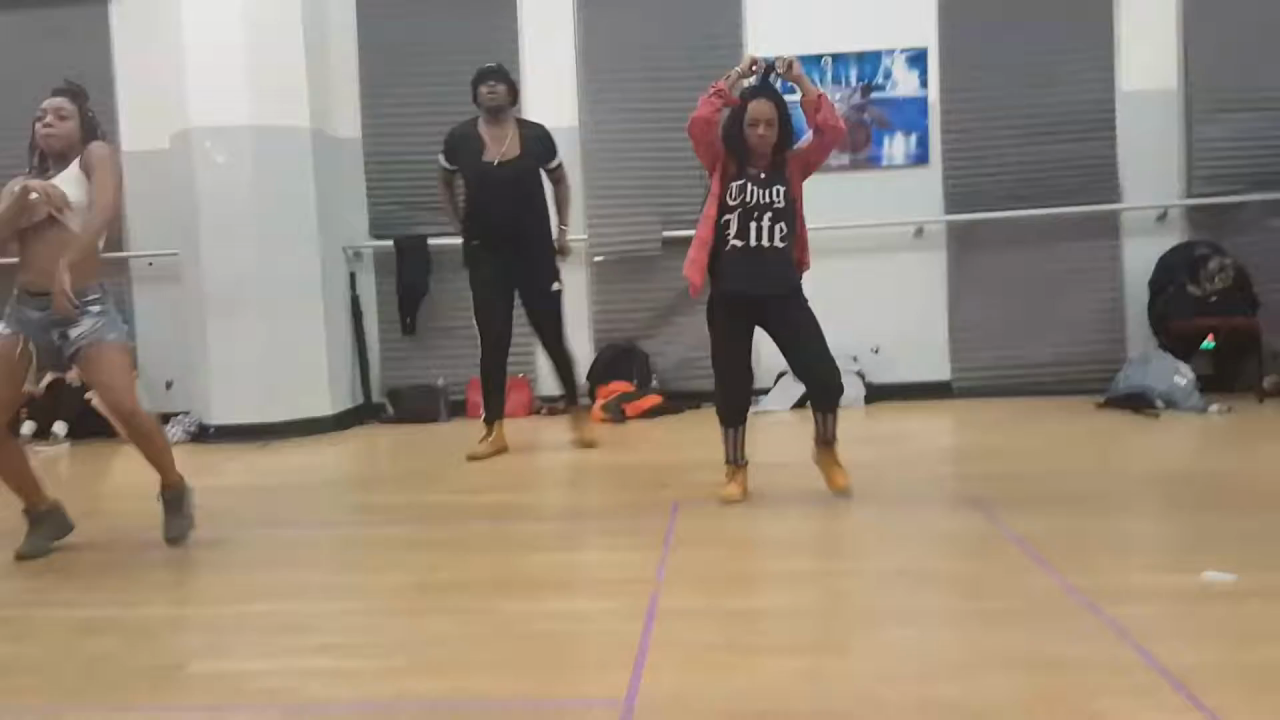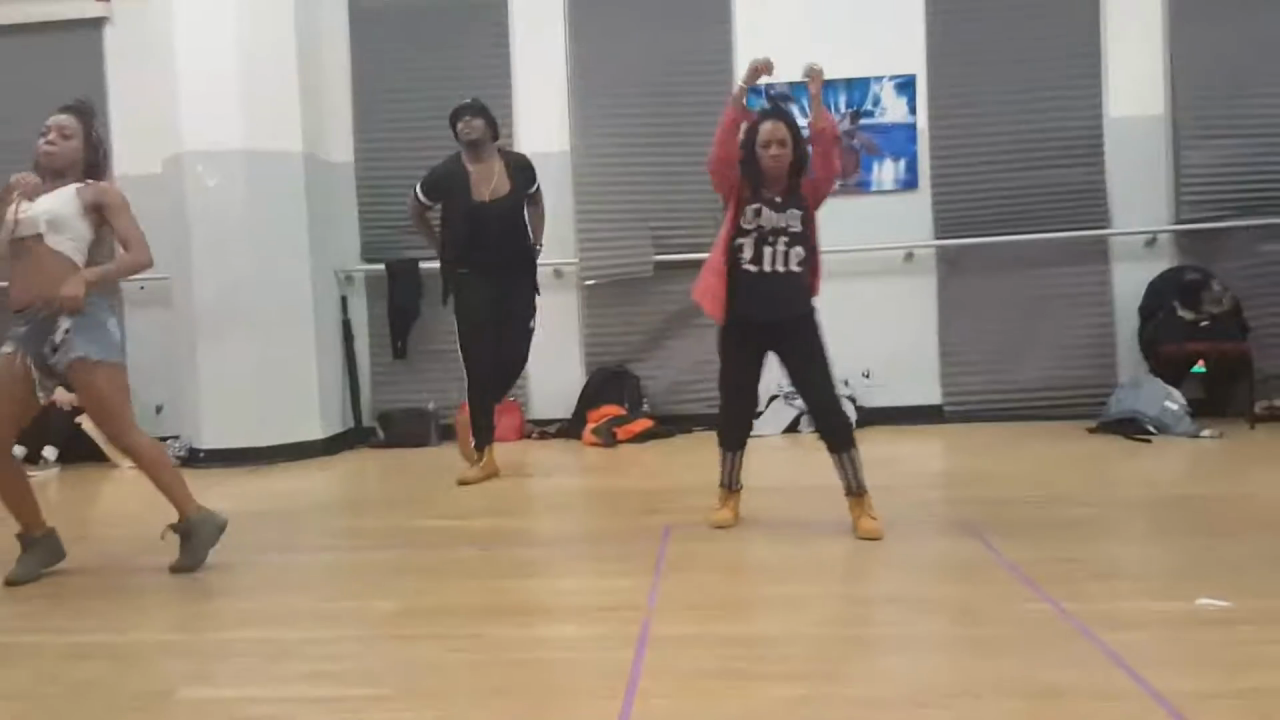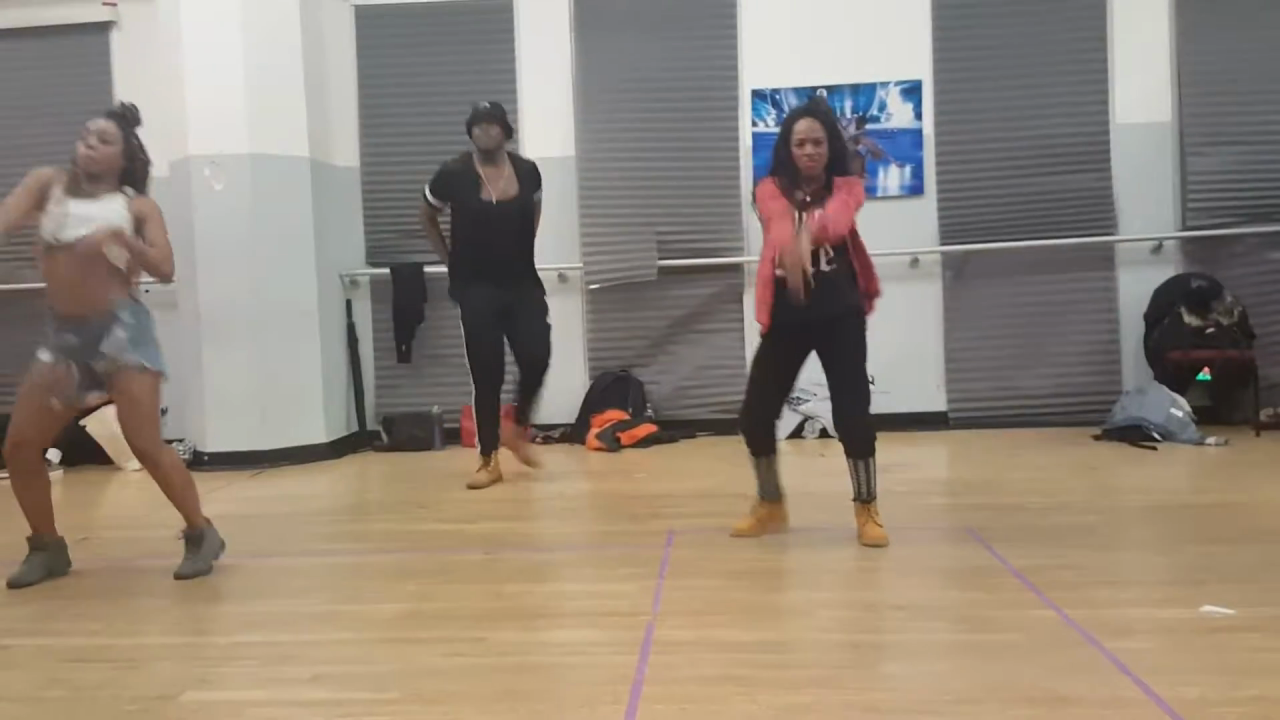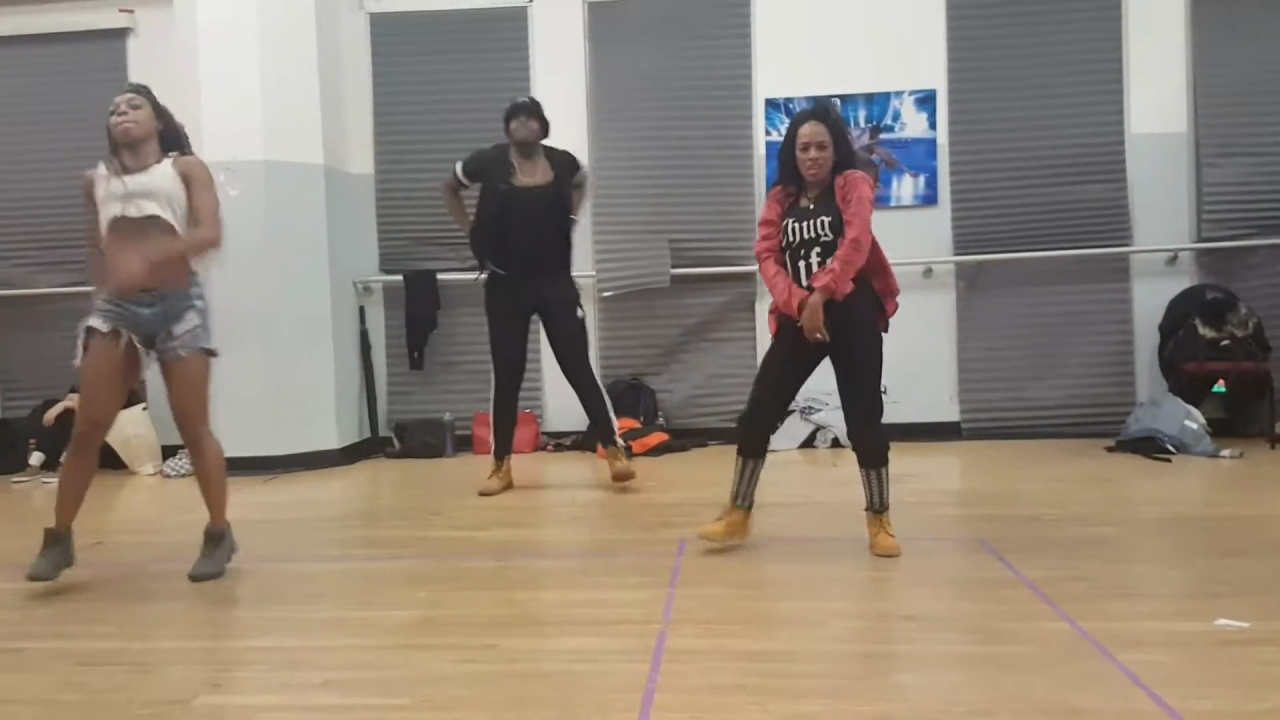
dt=0.3s
person 1, frame 1
left shoulder: (97, 155)
left elbow: (104, 210)
left wrist: (65, 266)
left hip: (83, 305)
left knee: (125, 408)
left ankle: (174, 490)
right ankle: (46, 514)
person 1, frame 2
left shoulder: (96, 192)
left elbow: (140, 255)
left wrist: (85, 279)
left hip: (77, 320)
left knee: (122, 433)
left ankle: (195, 519)
person 1, frame 3
left shoulder: (140, 206)
right shoulder: (47, 182)
left elbow: (166, 269)
left wrist: (121, 238)
left hip: (123, 329)
right hip: (64, 333)
left knee: (146, 445)
left ankle: (201, 536)
right ankle: (47, 547)
person 1, frame 4
left shoulder: (187, 167)
right shoulder: (97, 178)
left elbow: (210, 234)
left wrist: (149, 256)
right wrist: (108, 282)
left hip: (178, 304)
right hip: (115, 307)
left knee: (194, 430)
right knee: (88, 430)
left ankle: (218, 535)
right ankle: (58, 540)
person 2, frame 1
left shoulder: (792, 166)
right shoulder: (722, 165)
left elbow: (832, 131)
right elbow: (700, 122)
left wrist: (800, 82)
right wrist: (734, 78)
left hip: (782, 291)
right hip: (729, 294)
left knee: (824, 375)
right knee: (731, 386)
left ankle: (826, 451)
right ankle: (735, 469)
person 2, frame 2
left shoulder: (806, 191)
right shoulder: (738, 189)
left elbow: (829, 161)
right elbow: (721, 154)
left wrist: (817, 99)
right wrist: (742, 90)
left hip: (796, 316)
right hip: (743, 318)
left knee: (826, 405)
right knee: (736, 409)
left ankle: (859, 500)
right ankle: (729, 495)
person 2, frame 3
left shoulder: (847, 187)
right shoulder: (771, 188)
left elbow: (837, 222)
right elbow: (778, 225)
left wrist: (809, 230)
right wrist: (794, 240)
left hip: (839, 313)
right hip: (787, 312)
left knee: (852, 411)
right knee: (755, 414)
left ankle: (866, 508)
right ankle: (770, 503)
person 2, frame 4
left shoulder: (853, 184)
right shoulder: (780, 199)
left elbow: (856, 241)
right elbow: (767, 257)
left wrist: (821, 296)
right wrist: (797, 302)
left hip: (854, 318)
right hip: (796, 320)
left knee: (864, 419)
right knee: (758, 415)
left ankle: (878, 519)
right ankle: (737, 513)
person 3, frame 1
left shoulder: (535, 135)
right shoulder: (460, 138)
left elbow: (560, 180)
right elbow: (446, 182)
left wrist: (563, 230)
right wrist: (461, 226)
left hip: (534, 250)
right hip: (487, 253)
left knee: (552, 334)
right knee: (493, 342)
left ankle: (578, 414)
right ankle: (494, 429)
person 3, frame 2
left shoulder: (518, 165)
right shoulder: (445, 175)
left elbow: (535, 203)
right elbow: (417, 213)
left wrist: (536, 246)
right wrist: (445, 251)
left hip: (517, 279)
right hip: (472, 281)
left knee: (511, 363)
right knee: (480, 367)
left ankle: (471, 422)
right ankle: (485, 455)
person 3, frame 3
left shoulder: (526, 171)
right shoulder: (453, 173)
right elbow: (428, 218)
left wrist: (525, 250)
right wrist: (450, 258)
left hip: (521, 281)
right hip: (475, 287)
left knee: (536, 359)
right knee: (486, 373)
left ankle: (519, 428)
right ankle: (488, 461)
person 3, frame 4
left shoulder: (562, 161)
right shoulder: (487, 161)
left elbow: (580, 184)
right elbow: (450, 189)
left wrist: (570, 219)
right wrist: (473, 231)
left hip: (555, 279)
right hip: (506, 283)
left knee: (578, 365)
right knee: (507, 375)
left ankle: (614, 450)
right ankle: (501, 466)
